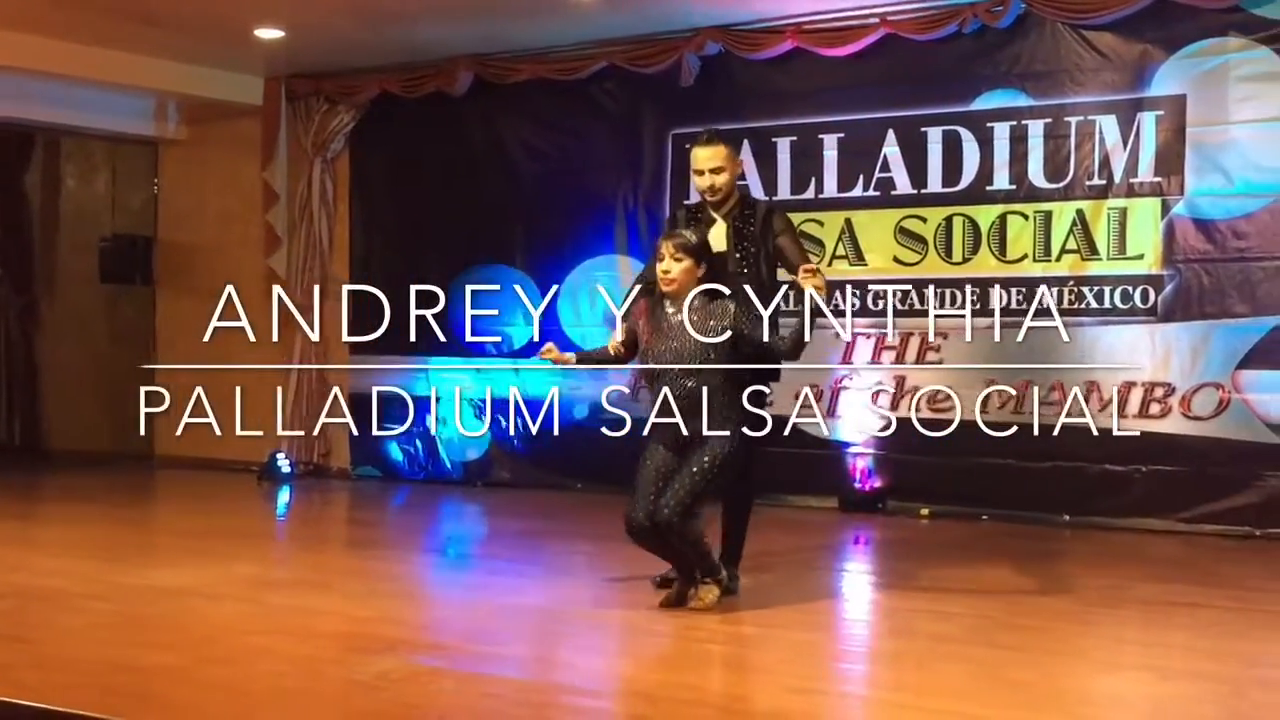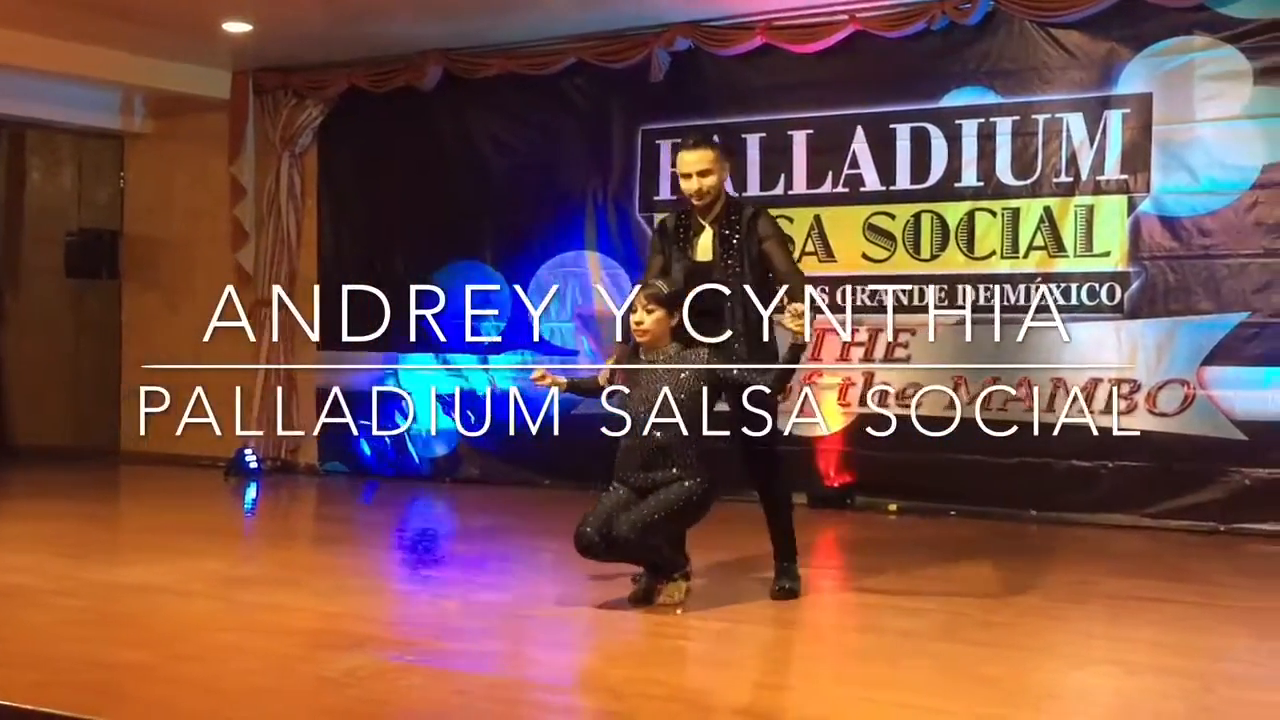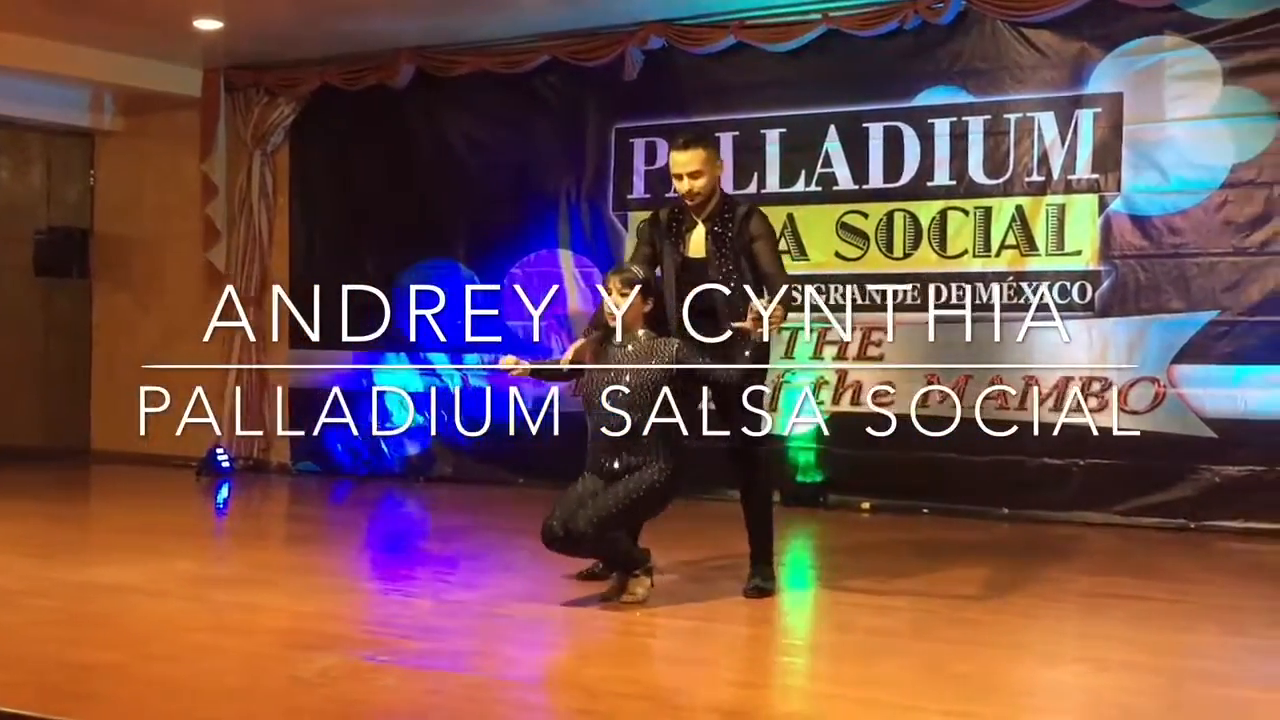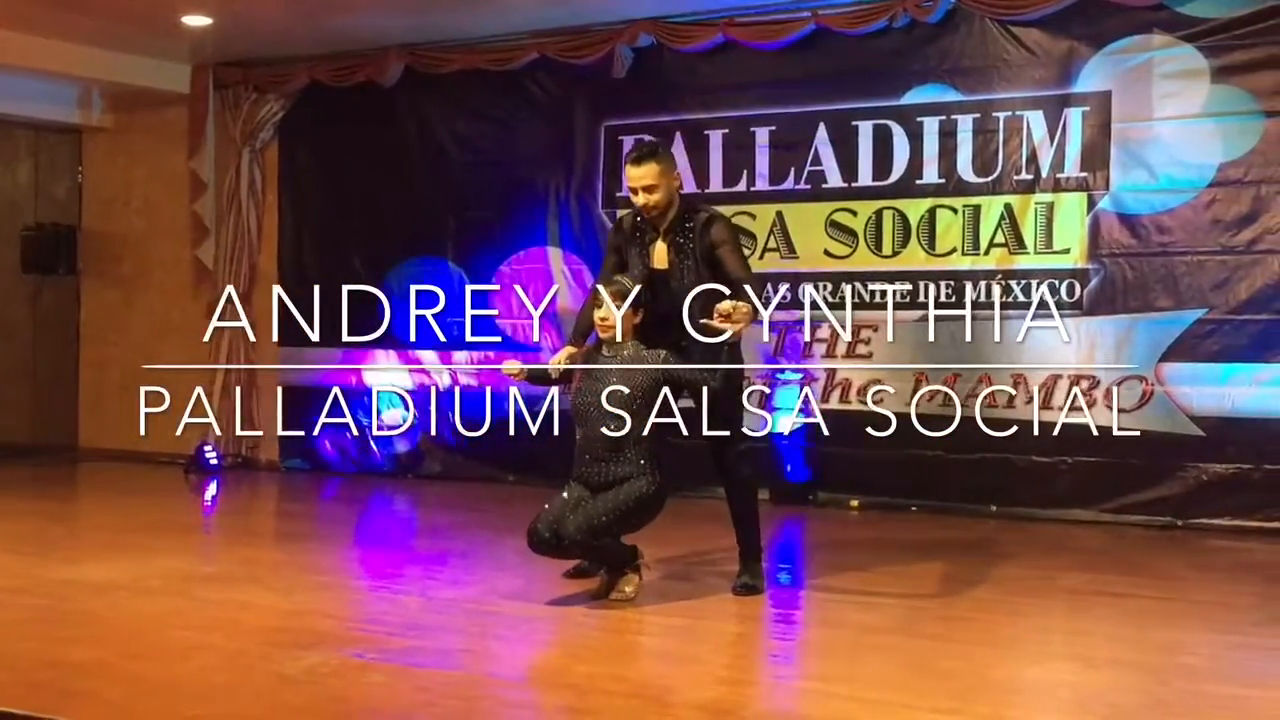
dt=0.5s
person 1, frame 1
left shoulder: (766, 219)
right shoulder: (682, 221)
left elbow: (802, 268)
right elbow: (651, 279)
left wrist: (813, 280)
left ankle: (729, 562)
person 1, frame 2
left shoulder: (754, 223)
right shoulder: (670, 231)
left elbow: (790, 278)
left wrist: (798, 308)
right wrist: (623, 349)
left hip: (747, 356)
left knee: (760, 456)
left ankle: (786, 563)
person 1, frame 3
left shoulder: (747, 222)
right shoulder: (662, 224)
left elbow: (776, 283)
left wrist: (772, 311)
right wrist: (590, 335)
left knee: (745, 453)
left ankle: (761, 564)
person 1, frame 4
left shoulder: (710, 227)
right shoulder: (626, 231)
left elbow: (745, 285)
left wrist: (743, 311)
right wrist: (574, 344)
left hip: (710, 354)
right hip: (652, 354)
left knee: (728, 454)
left ankle: (751, 561)
person 2, frame 1
left shoulder: (726, 313)
right shoulder: (644, 315)
left elbow: (788, 349)
right elbow: (617, 355)
right wrist: (570, 359)
left hip: (718, 436)
right hip: (666, 438)
left knee: (670, 513)
right knee: (638, 521)
left ankle: (711, 575)
right ankle: (687, 573)
person 2, frame 2
left shoulder: (699, 361)
left elbow: (769, 386)
right elbow: (603, 386)
left wrist: (797, 342)
right wrist: (560, 383)
left hip: (684, 481)
right hip: (631, 480)
left knee: (627, 530)
right knee: (589, 538)
left ankle: (675, 570)
right ankle: (655, 568)
person 2, frame 3
left shoulder: (668, 352)
right shoulder: (594, 349)
left elbow: (733, 377)
right elbow: (562, 371)
left wrist: (754, 339)
right wrist: (526, 368)
left hip: (650, 471)
right hip: (599, 471)
left knee: (586, 525)
right knee: (554, 532)
left ankle: (638, 565)
right ankle: (624, 564)
person 2, frame 4
left shoulder: (654, 362)
right shoulder: (584, 360)
left elbow: (717, 383)
right elbow: (552, 375)
right wrist: (523, 373)
left hip: (636, 481)
right hip: (586, 480)
left knee: (576, 531)
right knee: (542, 536)
left ankle: (627, 563)
right ankle: (612, 562)
